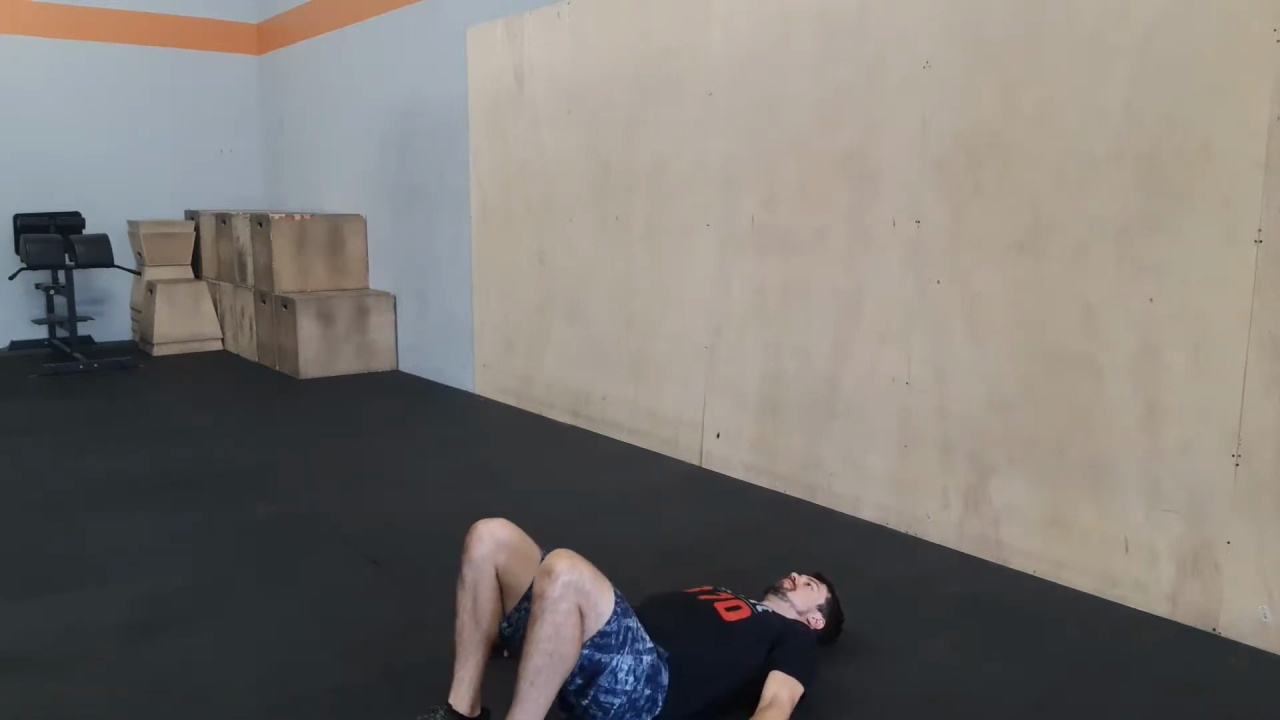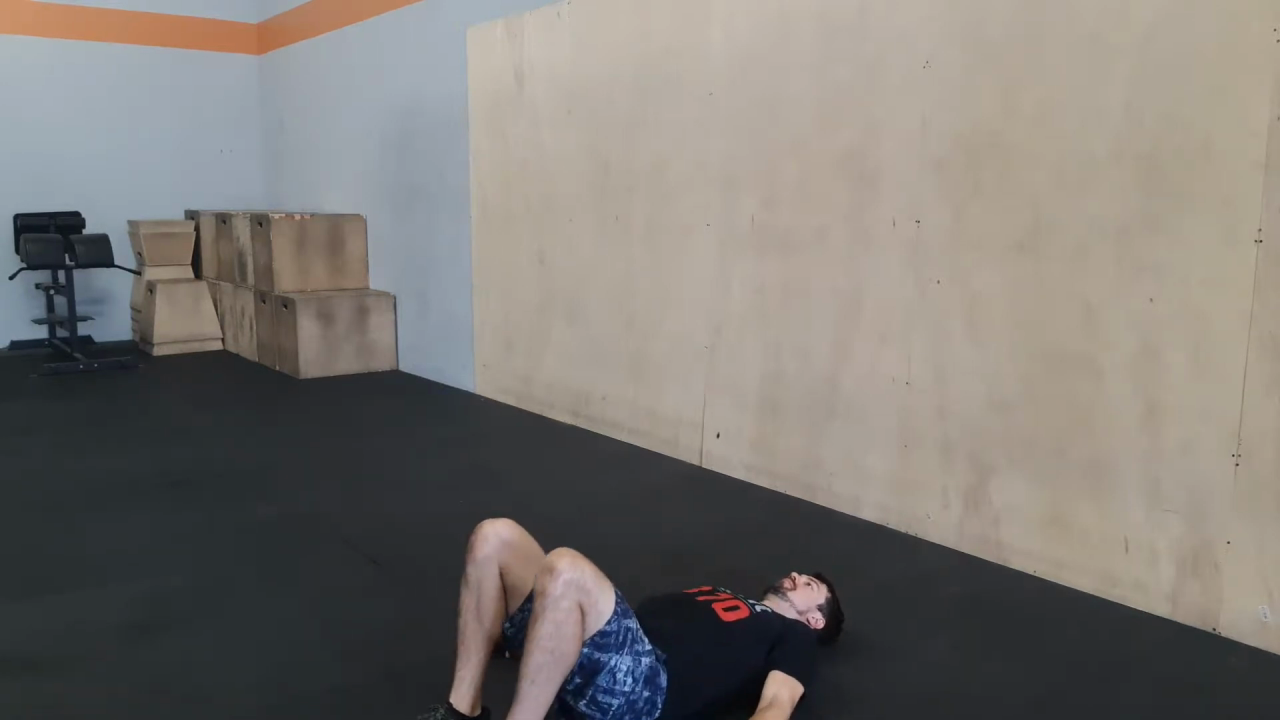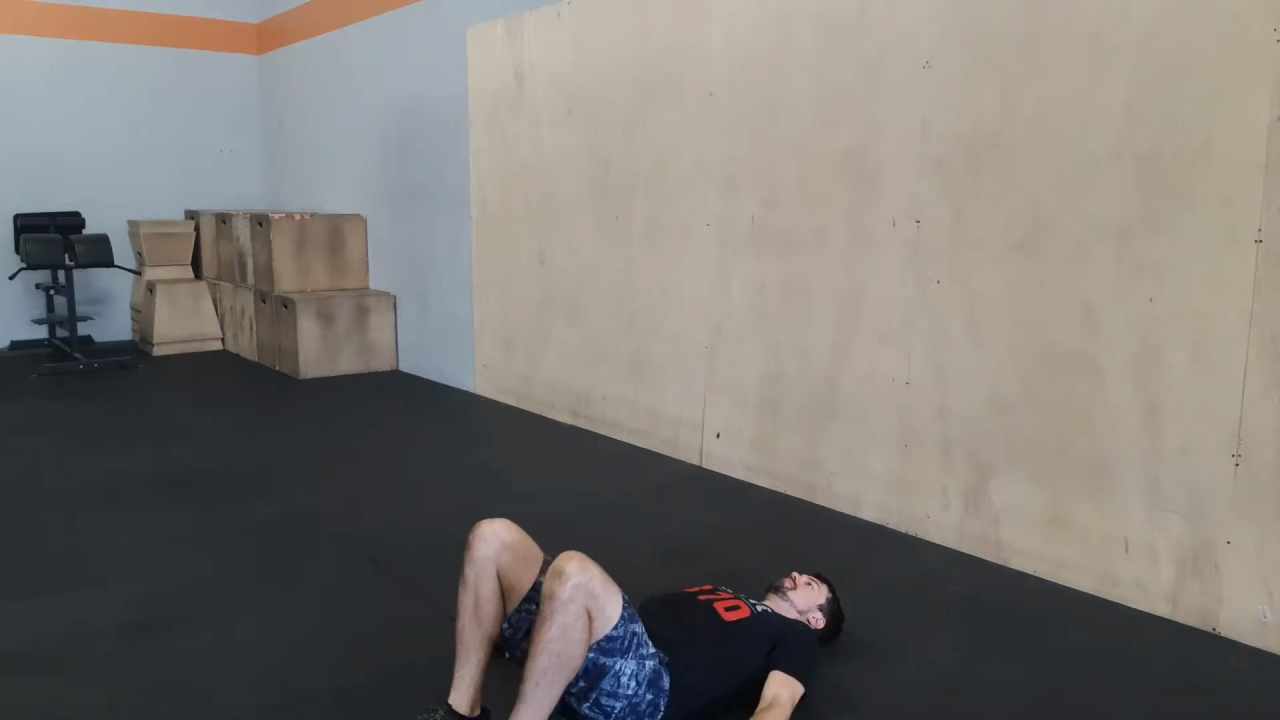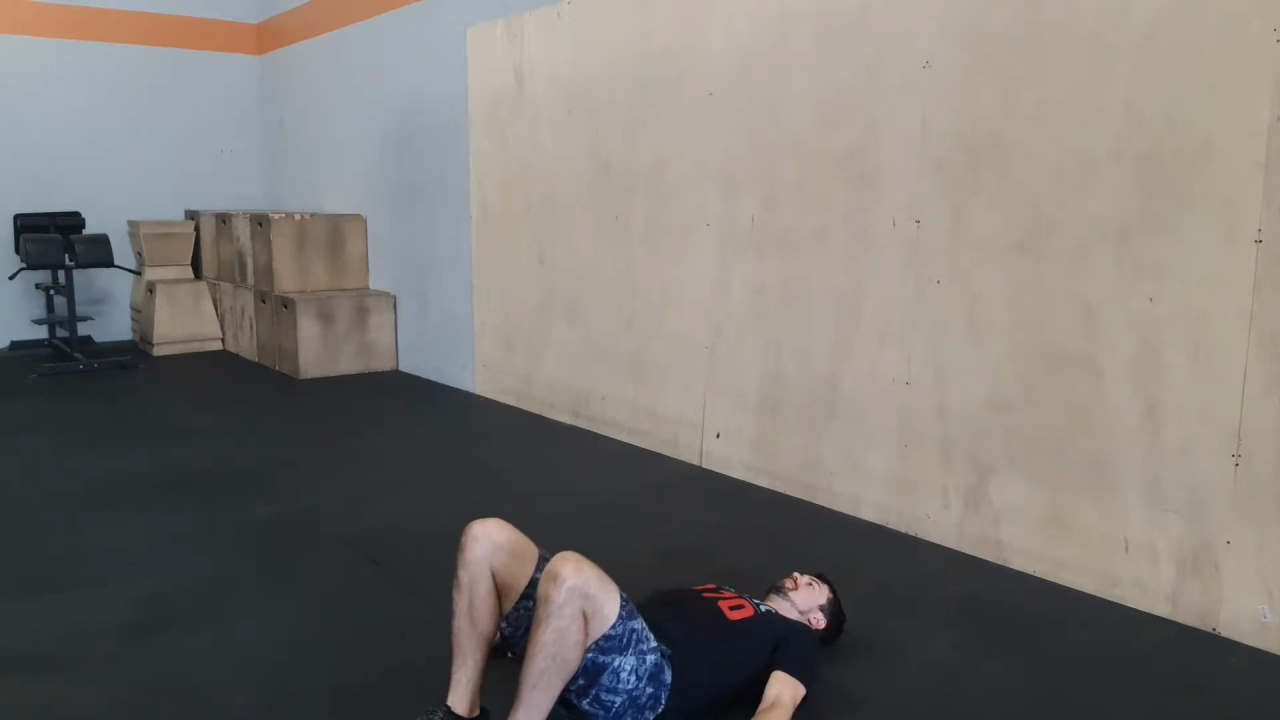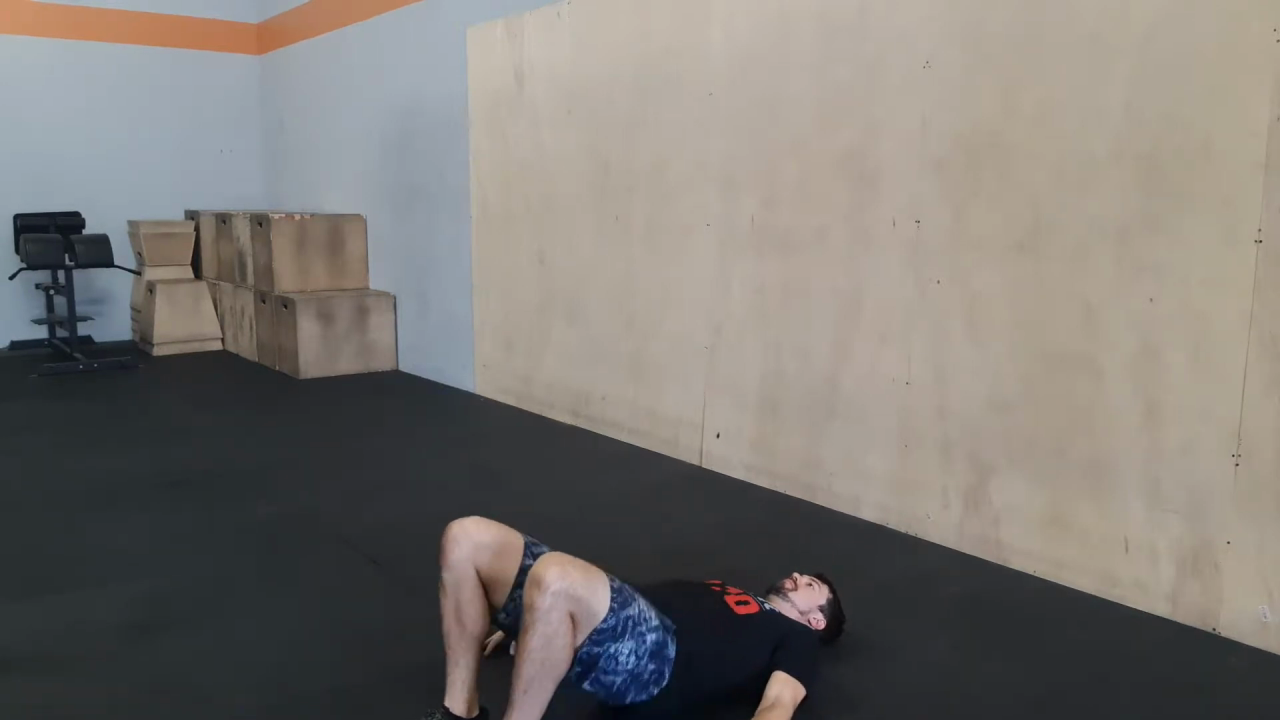
dt=0.2s
person 1, frame 1
left shoulder: (793, 637)
right shoulder: (717, 597)
right wrist: (519, 622)
left hip: (642, 679)
right hip: (583, 663)
left knee: (566, 571)
right knee: (492, 537)
person 1, frame 2
left shoulder: (792, 637)
right shoulder: (716, 597)
right wrist: (518, 623)
left hip: (639, 682)
right hip: (578, 665)
left knee: (567, 569)
right knee: (497, 537)
person 1, frame 3
left shoulder: (793, 637)
right shoulder: (717, 596)
right wrist: (517, 624)
left hip: (639, 682)
right hip: (580, 667)
left knee: (575, 572)
right knee: (494, 538)
person 1, frame 4
left shoulder: (795, 638)
right shoulder: (721, 598)
right wrist: (535, 623)
left hip: (645, 674)
right hip: (592, 655)
left knee: (570, 574)
right knee: (486, 538)
person 1, frame 5
left shoulder: (795, 639)
right shoulder: (723, 600)
right wrist: (533, 623)
left hip: (649, 645)
left knee: (554, 578)
right knee: (466, 538)
